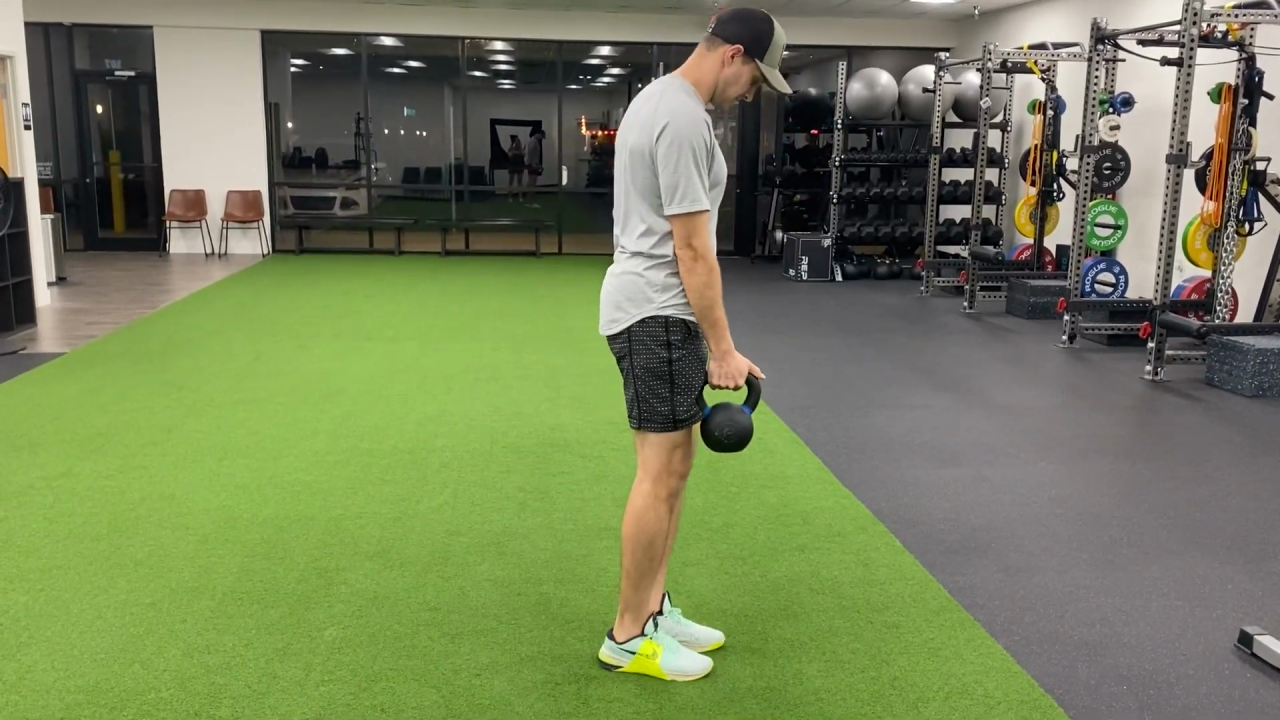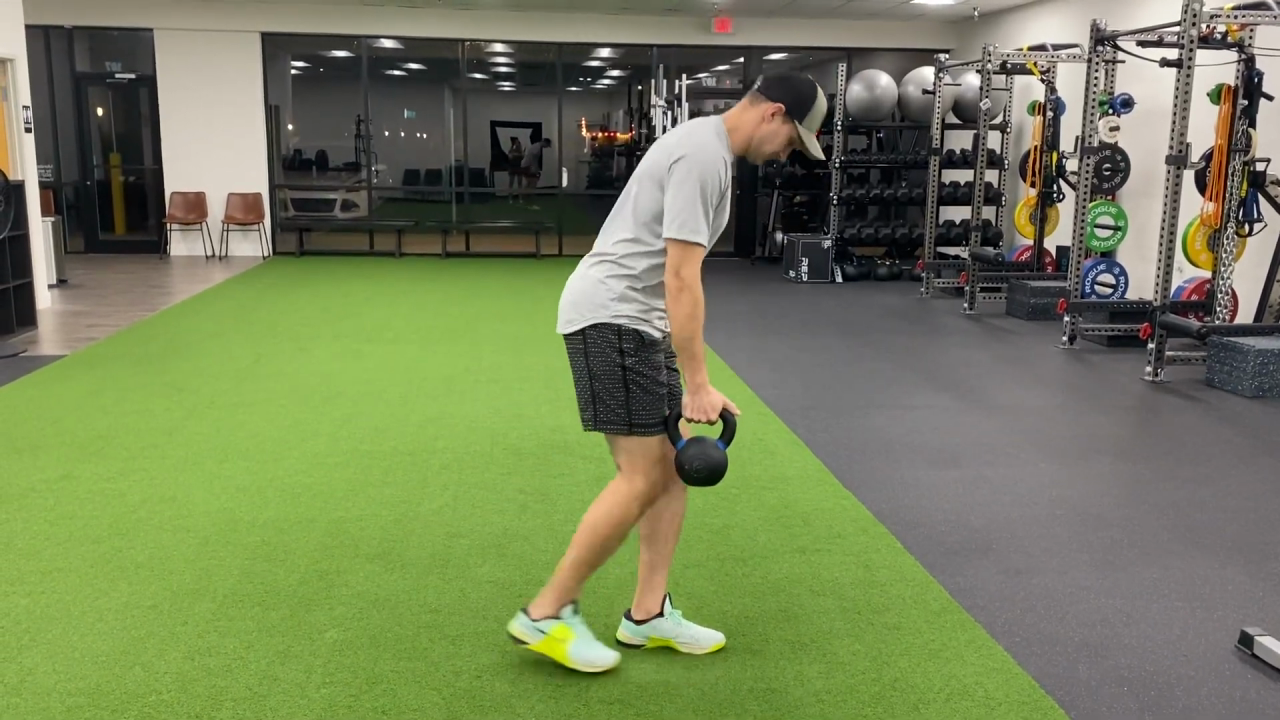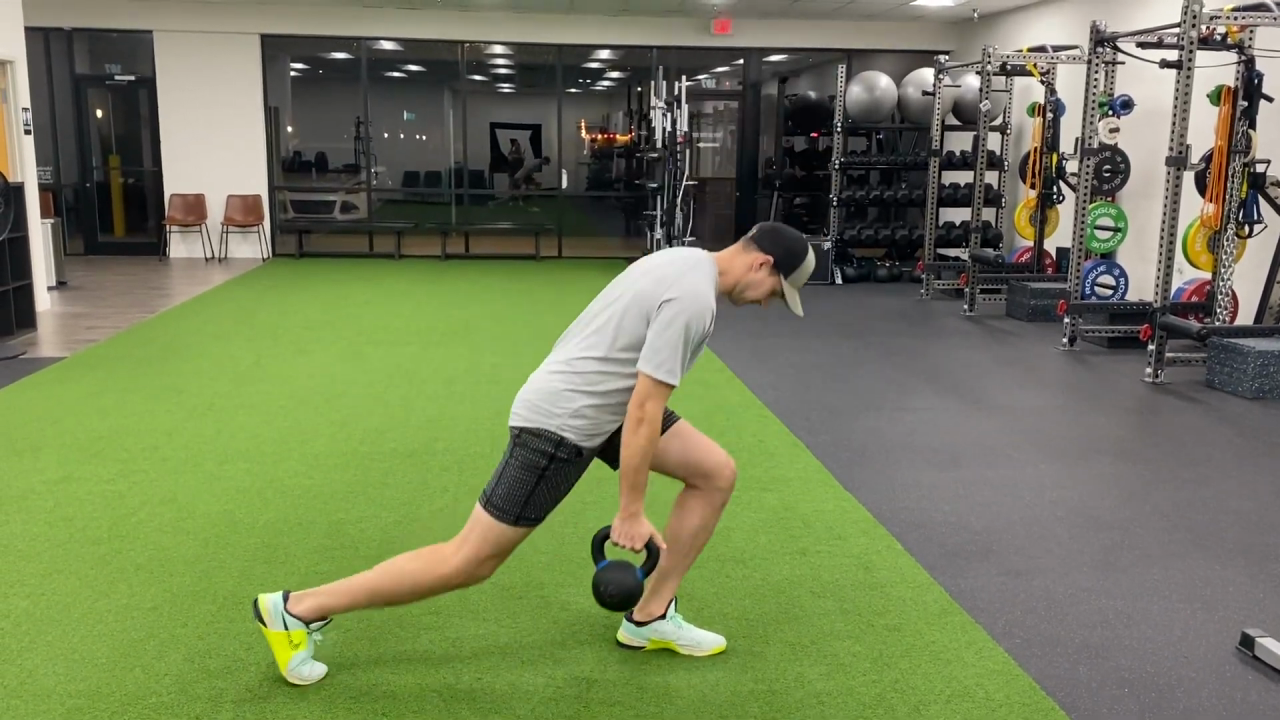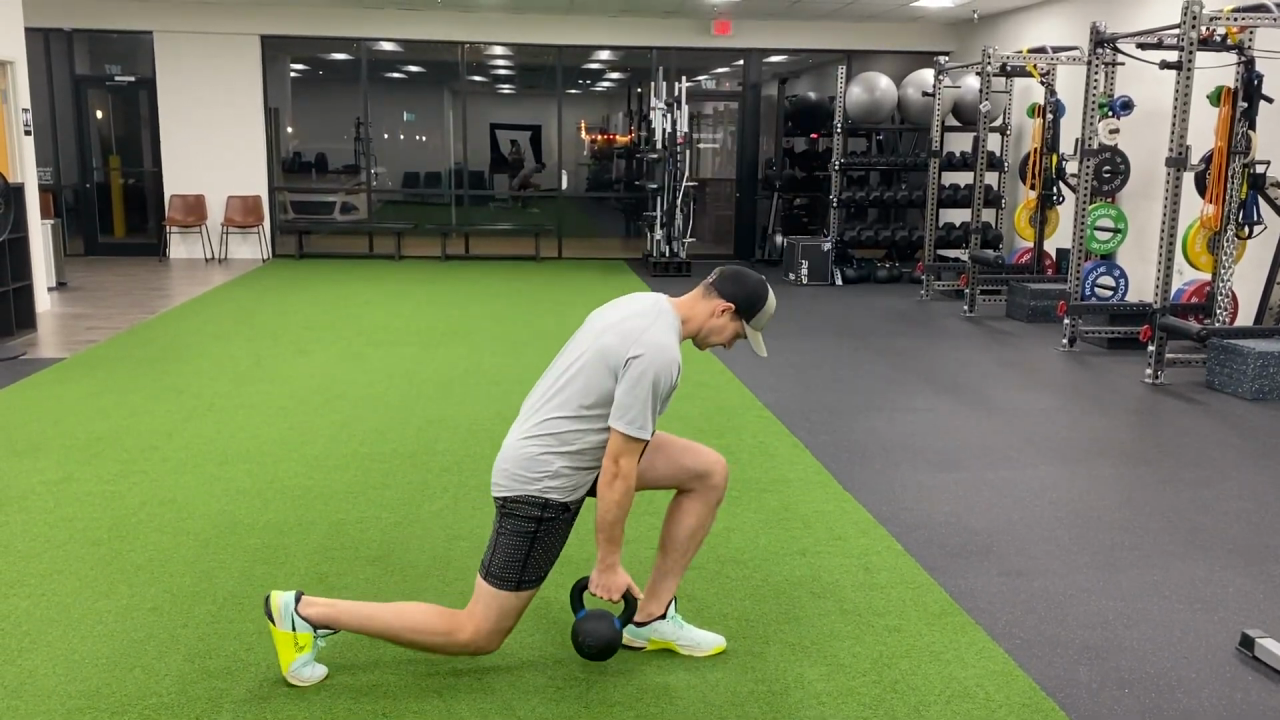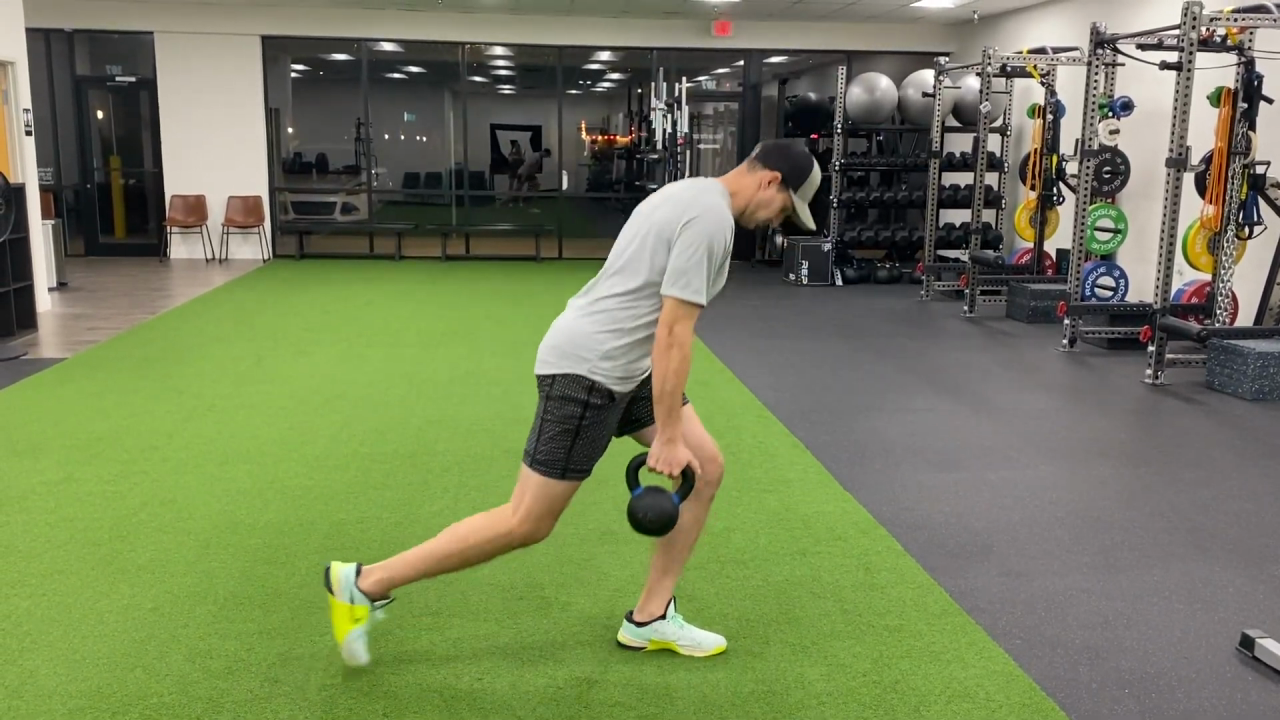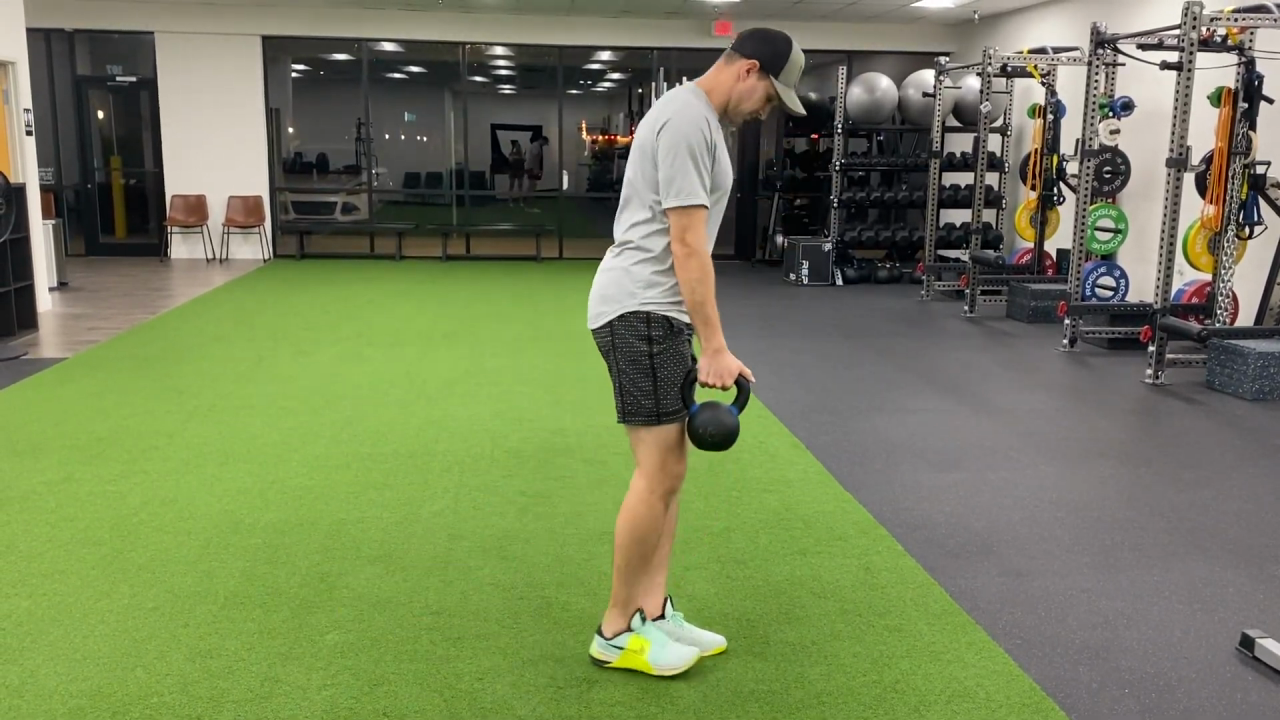
dt=0.4s
person 1, frame 1
left shoulder: (657, 99)
right shoulder: (683, 118)
right elbow: (693, 249)
right wrist: (723, 349)
left hip: (651, 306)
right hip: (658, 313)
left knee: (673, 469)
right knee: (661, 476)
left ankle: (652, 613)
right ankle: (628, 637)
person 1, frame 2
left shoulder: (708, 143)
right shoulder: (703, 156)
right elbow: (682, 275)
right wrist: (696, 386)
left hip: (631, 315)
right hip: (611, 316)
left knee: (674, 464)
right knee: (644, 478)
left ankle: (647, 614)
right ankle: (547, 612)
person 1, frame 3
left shoulder: (683, 260)
right shoulder: (694, 301)
right elbow: (645, 412)
right wrist: (631, 512)
left hip: (588, 402)
right hip: (562, 421)
left knee: (717, 474)
right knee: (470, 559)
left ankle: (650, 617)
right ankle: (294, 611)
person 1, frame 4
left shoulder: (645, 304)
right shoulder: (658, 353)
right elbow: (617, 470)
right wrist: (608, 566)
left hip: (556, 450)
right hip: (544, 478)
left knee: (710, 472)
right knee: (476, 635)
left ankle: (651, 618)
right ankle: (301, 613)
person 1, frame 5
left shoulder: (690, 195)
right shoulder: (710, 219)
right elbow: (674, 333)
right wrist: (666, 437)
left hip: (620, 362)
right hip: (588, 368)
left knee: (707, 467)
right knee: (528, 519)
left ankle: (651, 616)
right ankle: (365, 583)
person 1, frame 6
left shoulder: (686, 112)
right shoulder: (689, 120)
right elbow: (687, 243)
left wrist: (702, 340)
right wrist: (714, 348)
left hip: (649, 308)
right hip: (642, 311)
left knee: (667, 470)
right knee: (657, 474)
left ankle: (653, 614)
right ankle: (617, 631)
